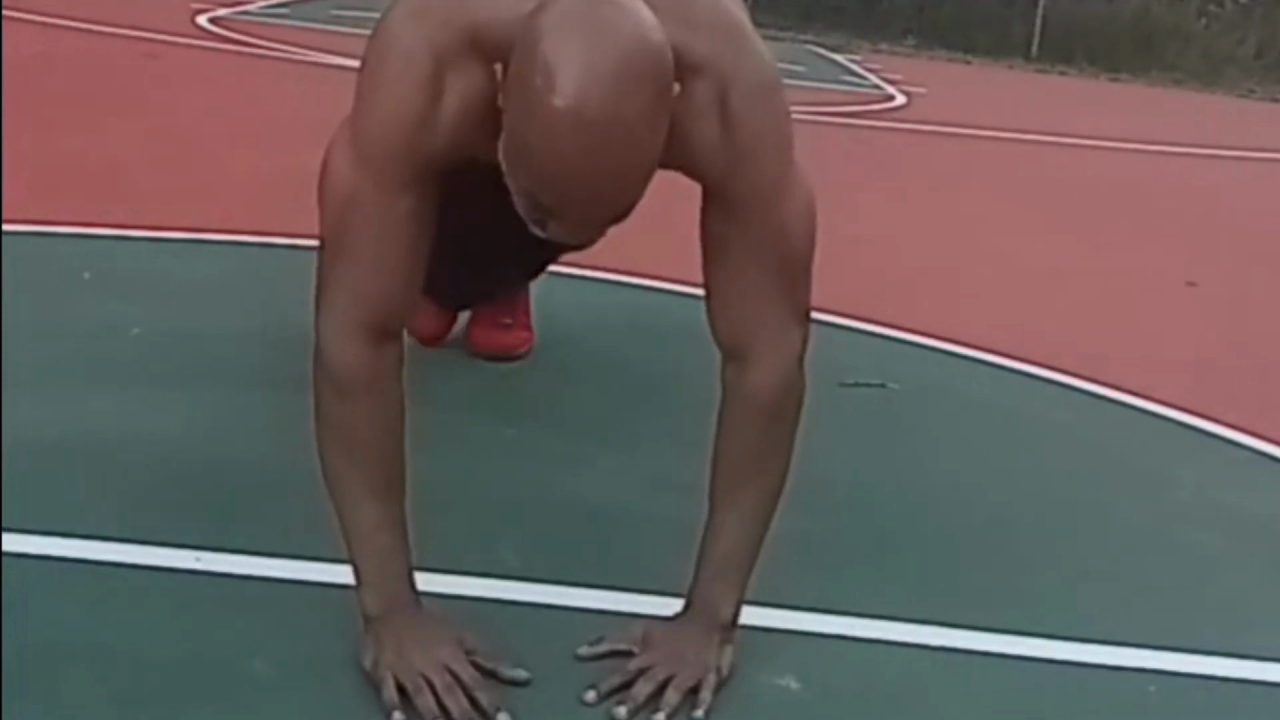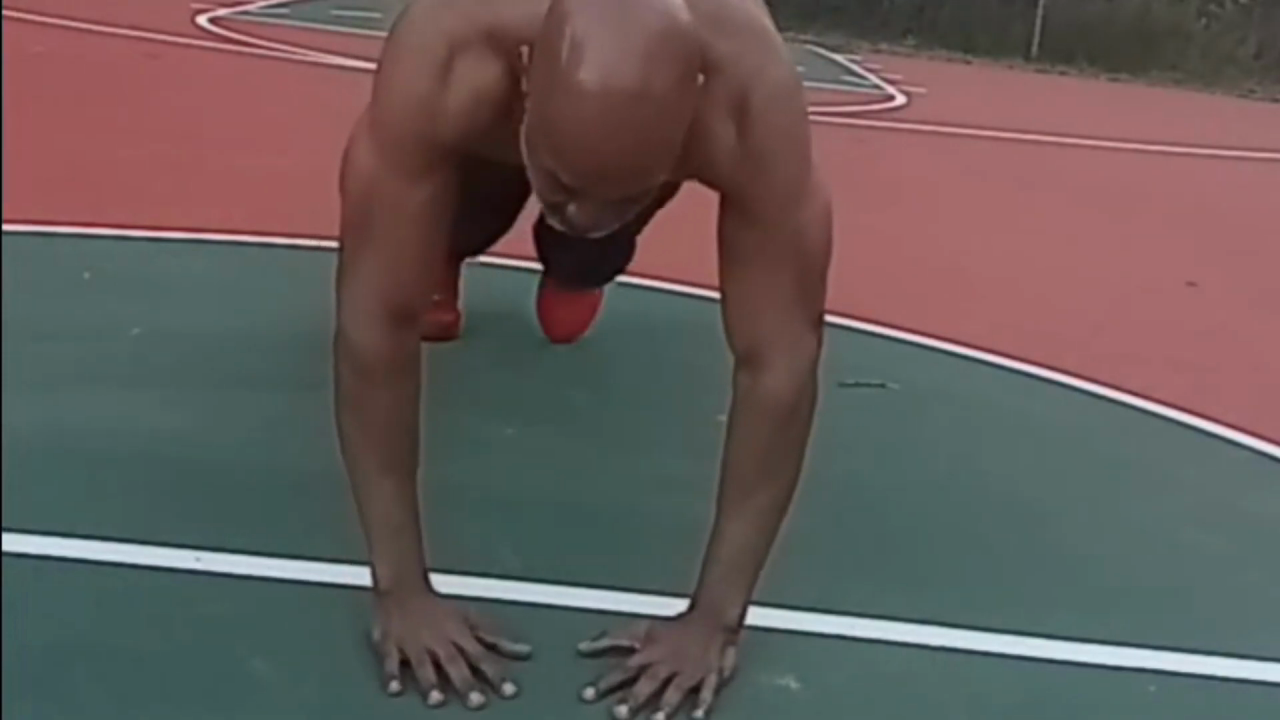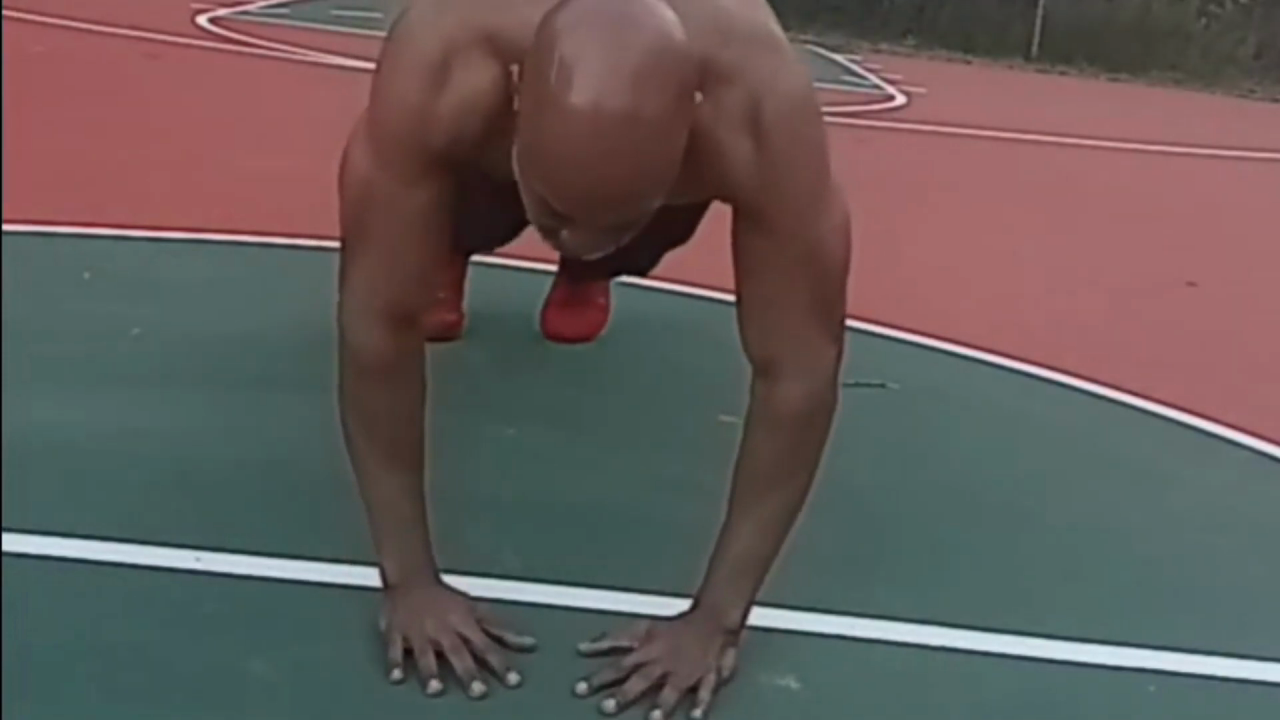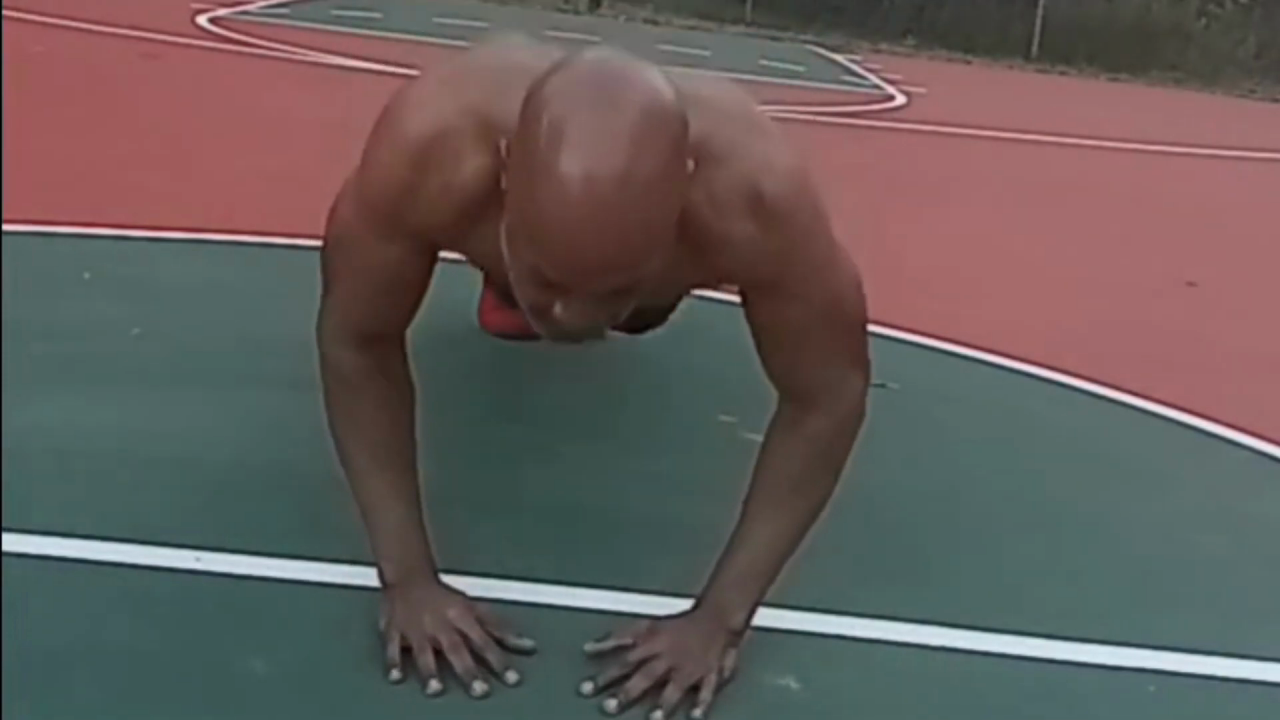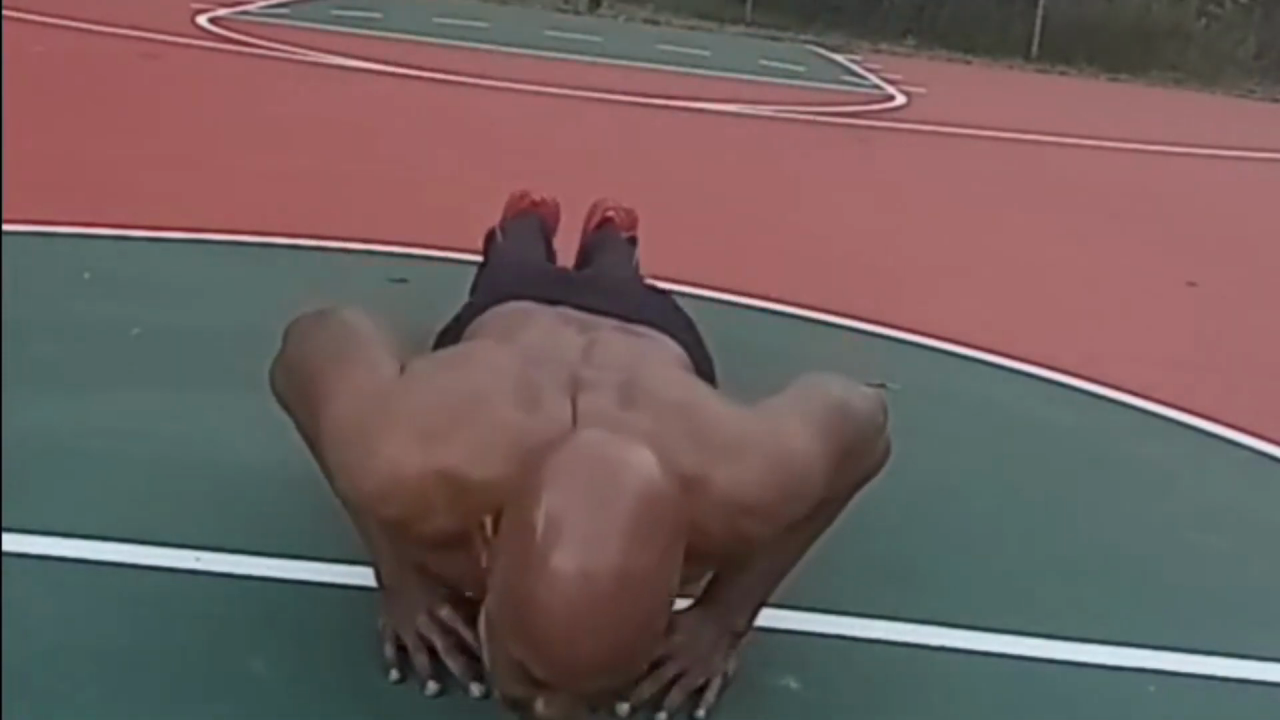
dt=0.4s
person 1, frame 1
left shoulder: (732, 97)
right shoulder: (423, 66)
left elbow: (765, 354)
right elbow: (356, 338)
left wrist: (711, 615)
right wrist: (390, 610)
left ankle: (500, 279)
right ankle: (450, 275)
person 1, frame 2
left shoulder: (754, 103)
right shoulder: (441, 67)
left elbow: (778, 362)
right elbow: (375, 324)
left wrist: (715, 615)
right wrist: (400, 590)
left ankle: (576, 270)
right ankle: (442, 262)
person 1, frame 3
left shoulder: (765, 115)
right shoulder: (441, 73)
left elbow: (797, 370)
right elbow: (378, 324)
left wrist: (717, 617)
right wrist: (409, 580)
left ankle: (585, 280)
right ankle: (460, 245)
person 1, frame 4
left shoulder: (754, 196)
right shoulder: (430, 151)
left elbow: (829, 394)
right elbow: (358, 342)
left wrist: (722, 613)
right wrist: (405, 574)
person 1, frame 5
left shoulder: (741, 489)
right shoulder: (408, 467)
left elbow: (865, 418)
right elbow: (314, 340)
left wrist: (724, 619)
right wrist: (399, 580)
left hip: (652, 336)
right hip: (503, 324)
left ankle: (610, 235)
right ankle: (525, 224)
